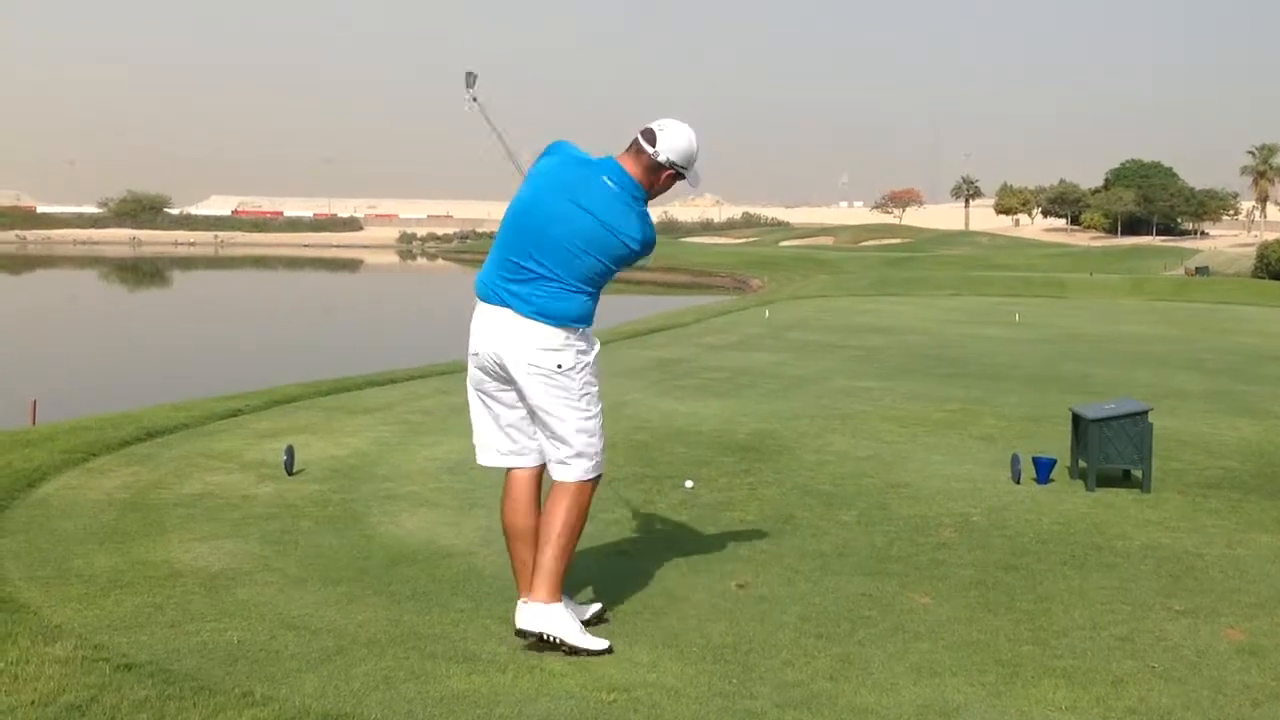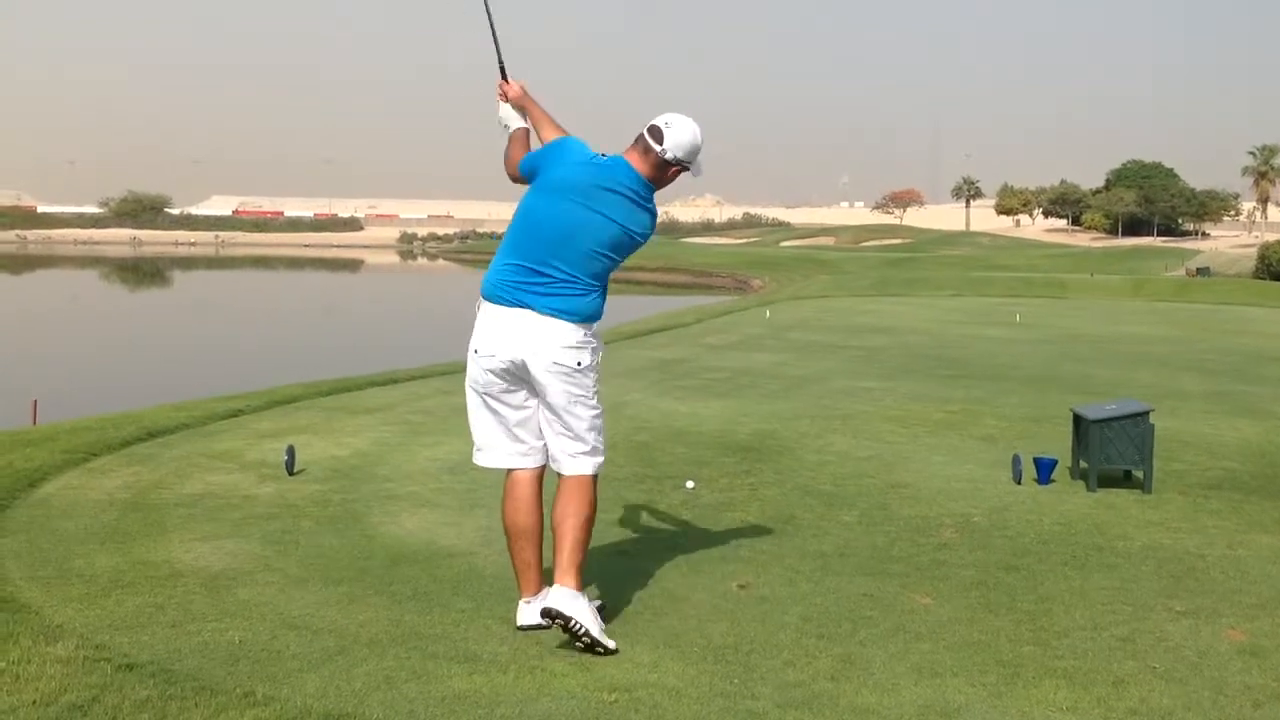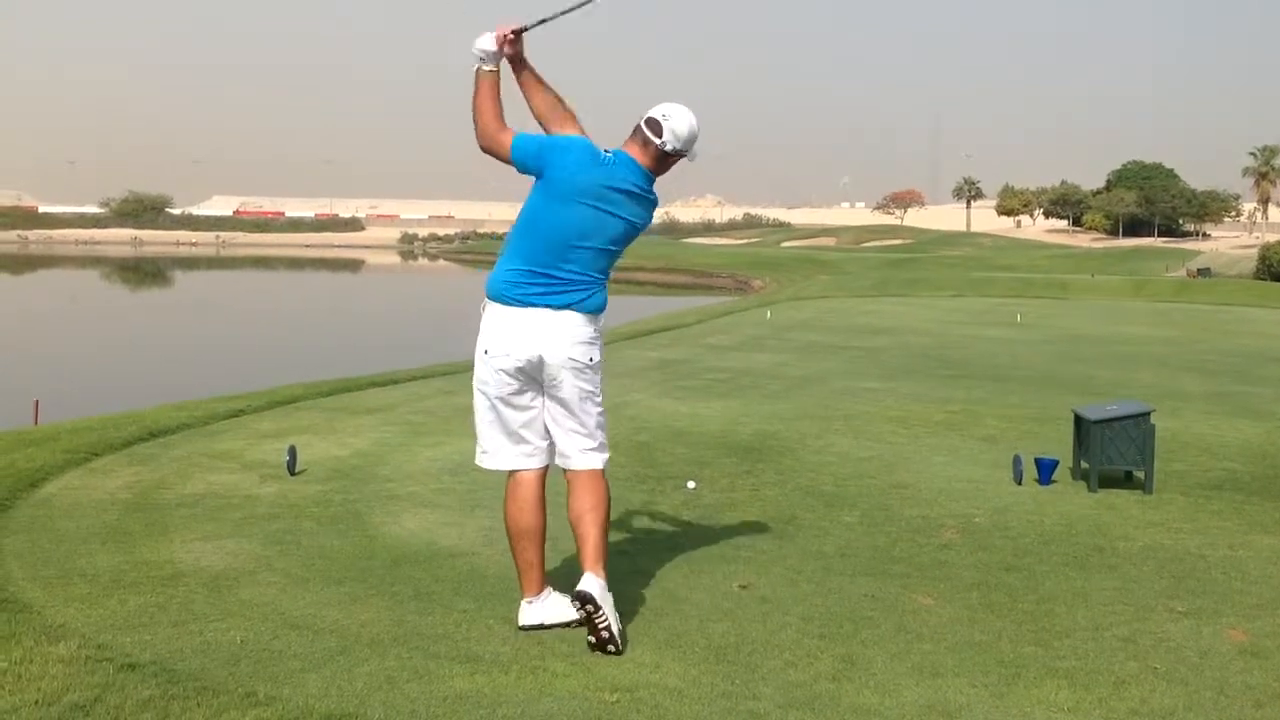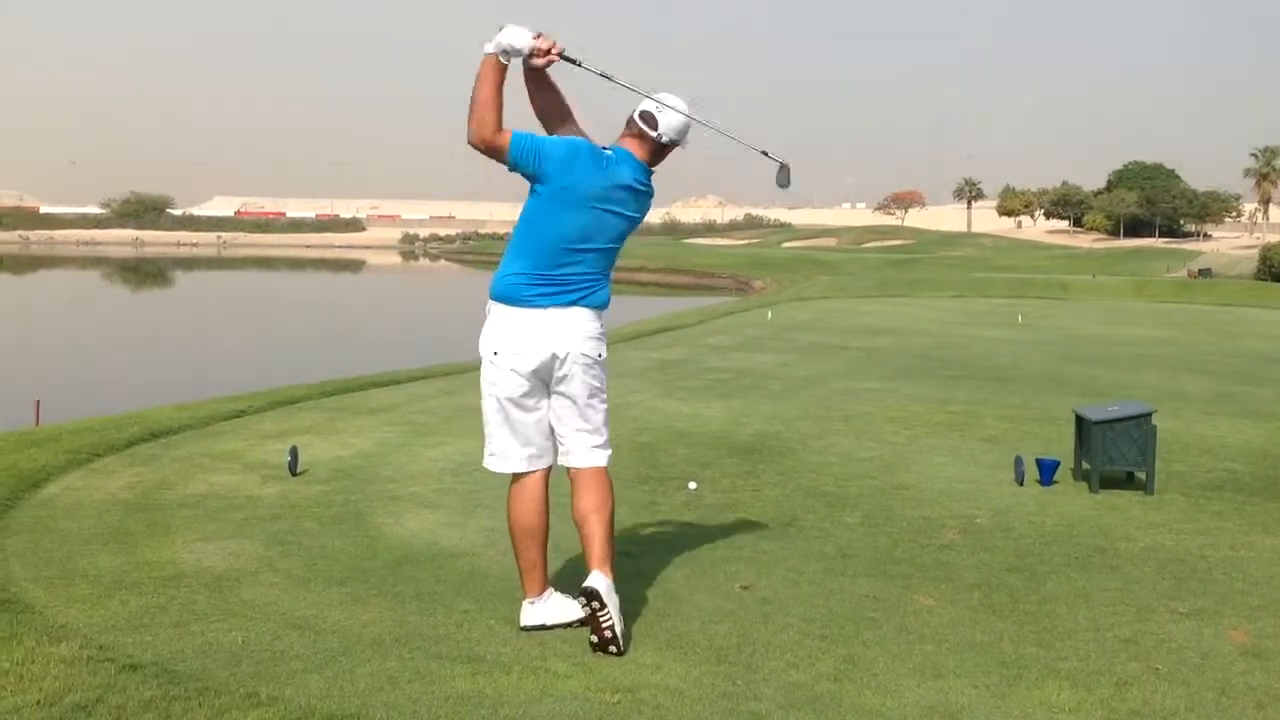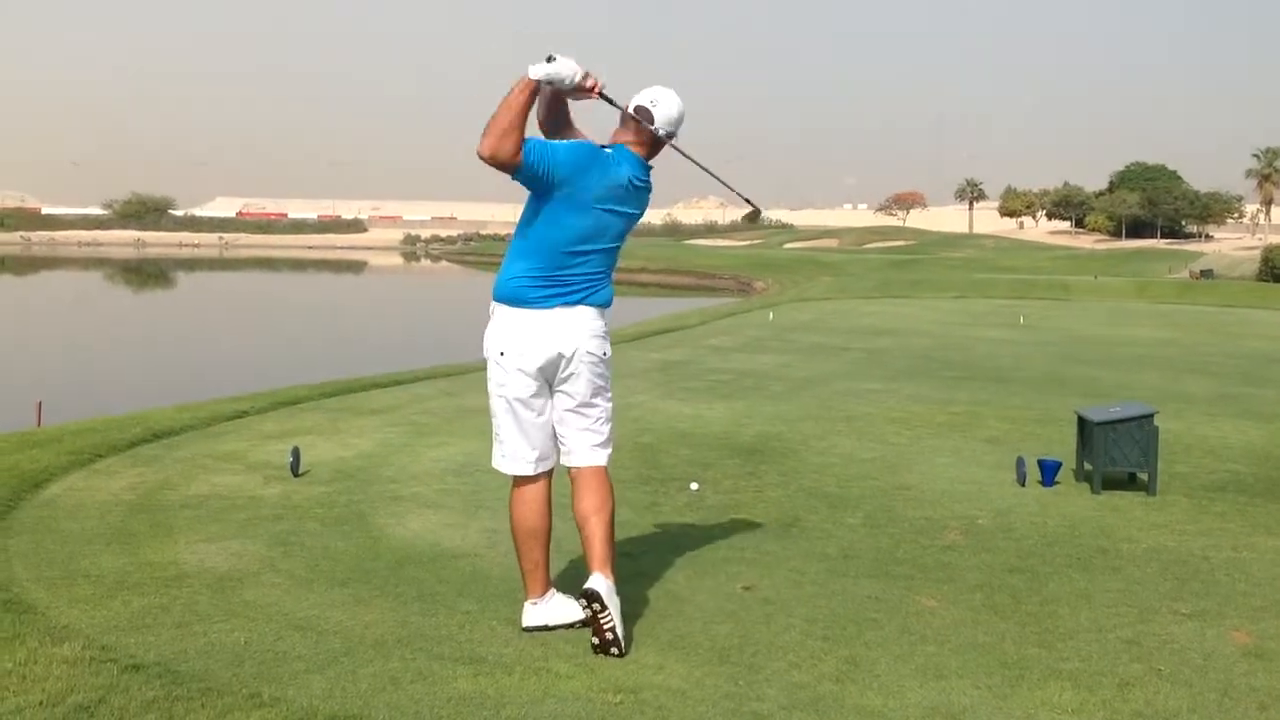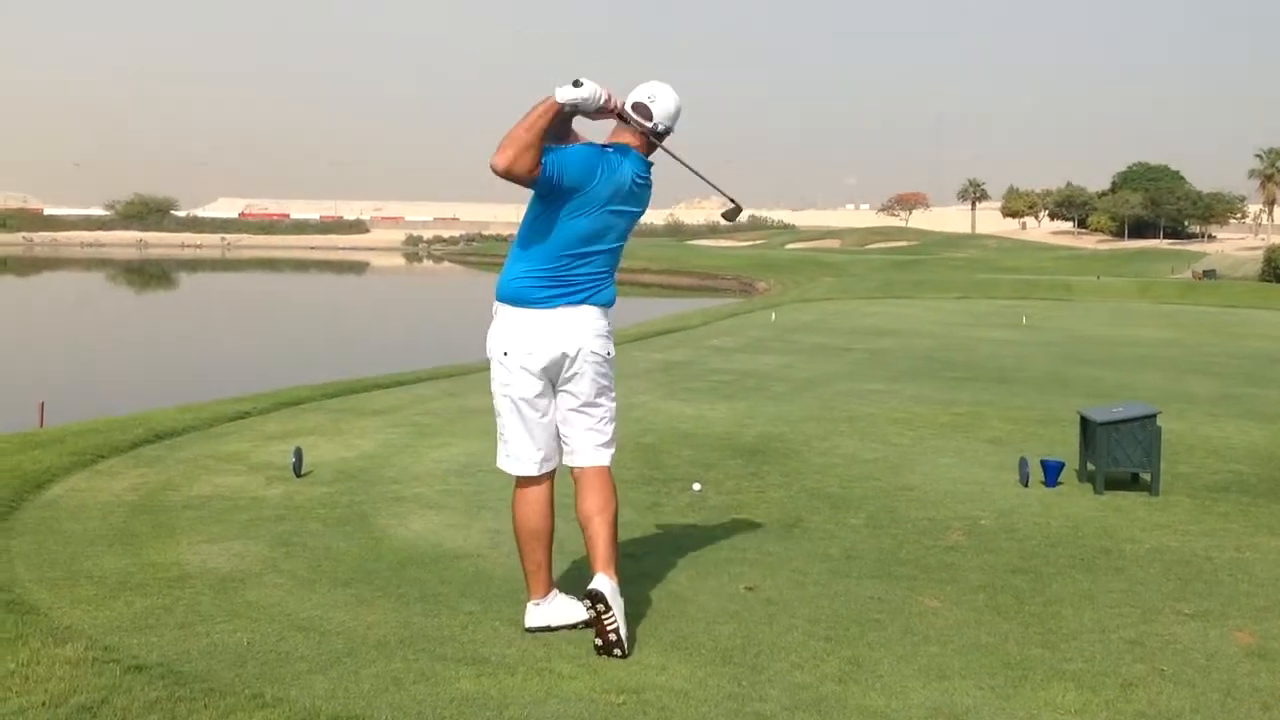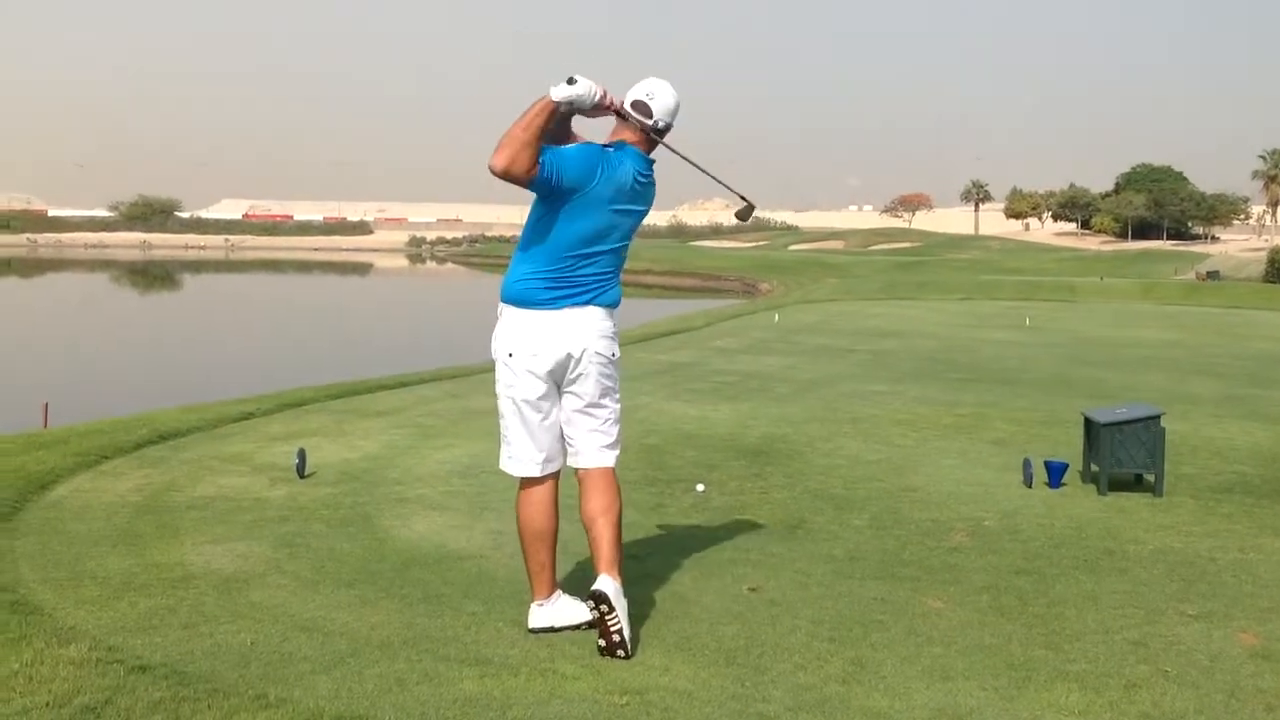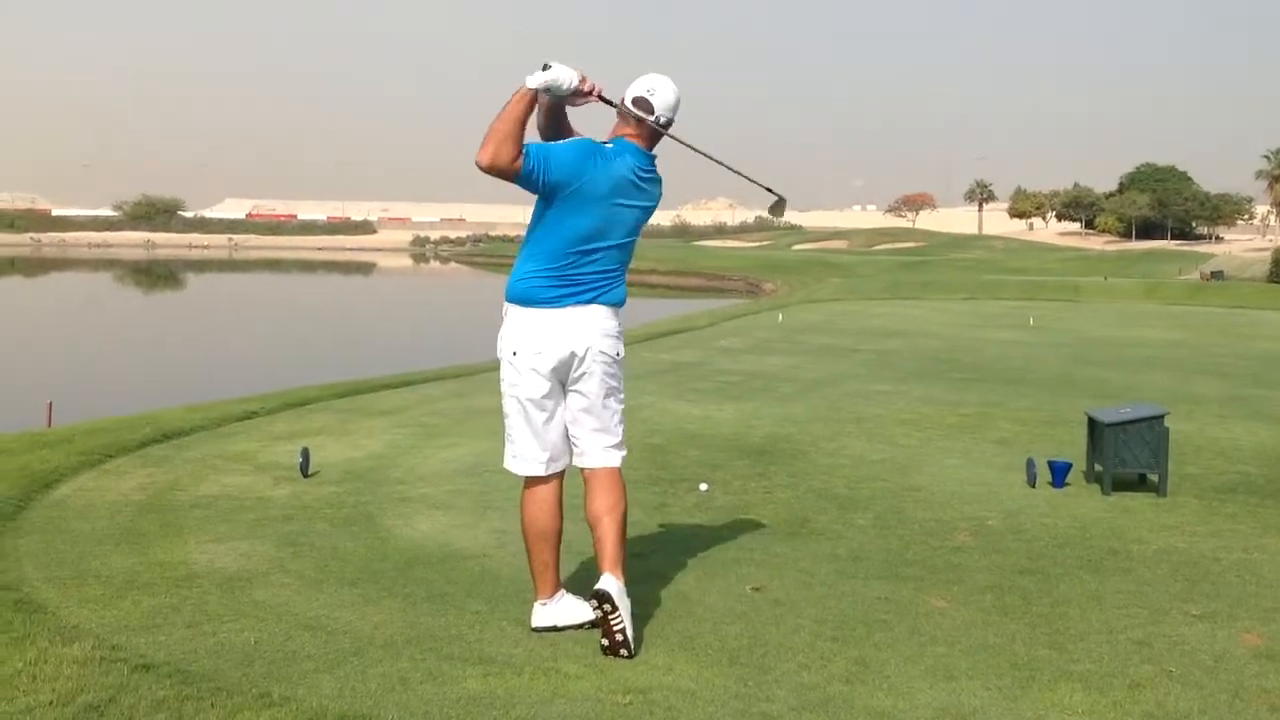
dt=0.1s
person 1, frame 1
left shoulder: (563, 160)
right shoulder: (638, 232)
left hip: (490, 327)
right hip: (552, 344)
left knee: (522, 466)
right knee: (576, 473)
left ankle: (533, 597)
right ankle: (544, 605)
person 1, frame 2
left shoulder: (571, 163)
right shoulder: (644, 217)
left elbow: (522, 161)
left wrist: (515, 114)
right wrist: (525, 107)
left hip: (498, 325)
right hip: (564, 341)
left knee: (522, 467)
right knee: (577, 466)
left ankle: (533, 600)
right ankle: (567, 594)
person 1, frame 3
left shoulder: (574, 163)
right shoulder: (644, 204)
left elbow: (490, 139)
left wrist: (492, 63)
right wrist: (521, 65)
left hip: (506, 327)
right hip: (571, 336)
left knee: (524, 465)
right knee: (585, 461)
left ankle: (535, 596)
right ankle: (593, 581)
person 1, frame 4
left shoulder: (574, 161)
right shoulder: (639, 193)
left elbow: (481, 136)
right elbow: (556, 120)
left wrist: (497, 55)
right wrist: (538, 68)
left hip: (515, 329)
right hip: (579, 330)
left knee: (527, 469)
right knee: (589, 460)
left ankle: (537, 598)
right ankle: (599, 579)
person 1, frame 5
left shoulder: (579, 163)
right shoulder: (638, 188)
left elbow: (493, 149)
right elbow: (559, 130)
left wrist: (543, 81)
right wrist: (553, 88)
left hip: (518, 331)
right hip: (583, 331)
left knee: (530, 470)
right knee: (589, 462)
left ankle: (538, 600)
right ankle: (601, 580)
person 1, frame 6
left shoulder: (589, 166)
right shoulder: (638, 184)
left elbow: (506, 162)
right elbow: (558, 137)
left wrist: (563, 98)
right wrist: (570, 107)
left hip: (524, 329)
right hip: (587, 330)
left knee: (533, 471)
right knee: (593, 461)
left ankle: (542, 600)
right ankle: (604, 582)
person 1, frame 7
left shoulder: (589, 165)
right shoulder: (642, 183)
left elbow: (504, 163)
right elbow: (558, 137)
left wrist: (558, 97)
right wrist: (566, 107)
left hip: (529, 330)
right hip: (592, 330)
left knee: (537, 471)
right knee: (597, 462)
left ankle: (545, 601)
right ankle: (608, 582)
person 1, frame 8
left shoulder: (586, 162)
right shoulder: (649, 184)
left elbow: (492, 158)
left wrist: (539, 88)
right wrist: (555, 100)
left hip: (533, 329)
right hip: (596, 330)
left knee: (541, 471)
right knee: (602, 462)
left ankle: (548, 600)
right ankle: (610, 582)
